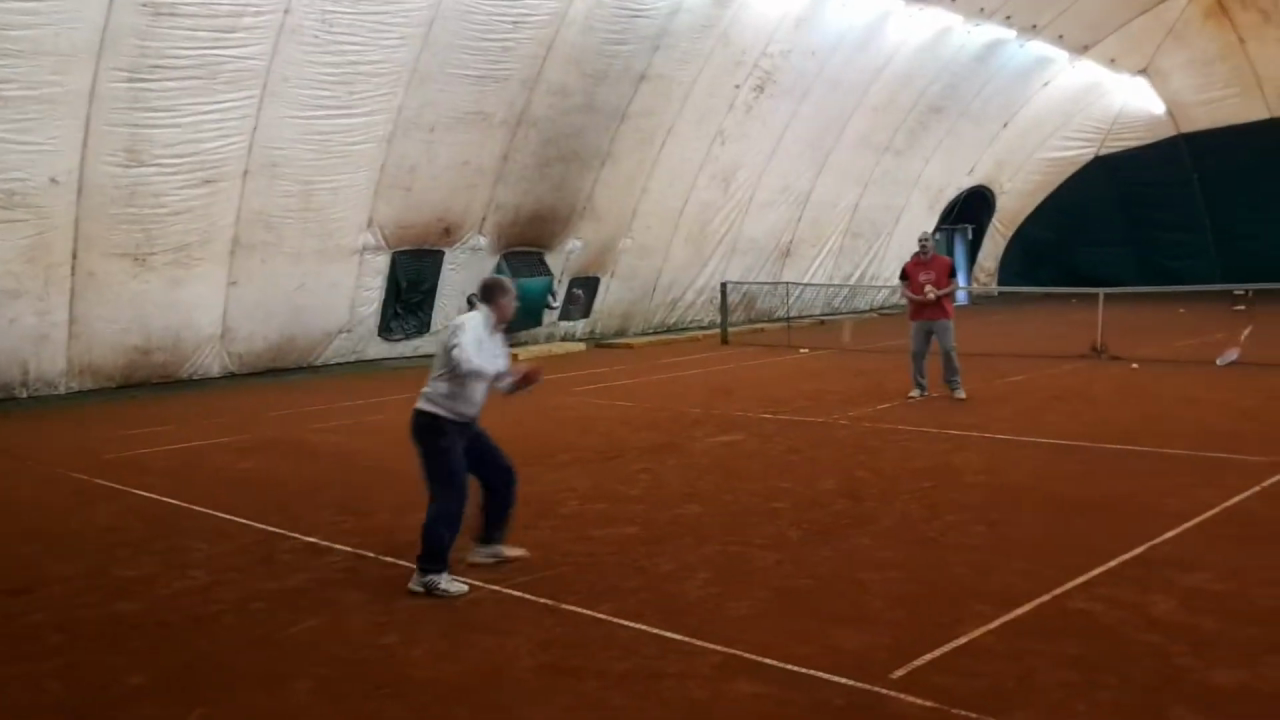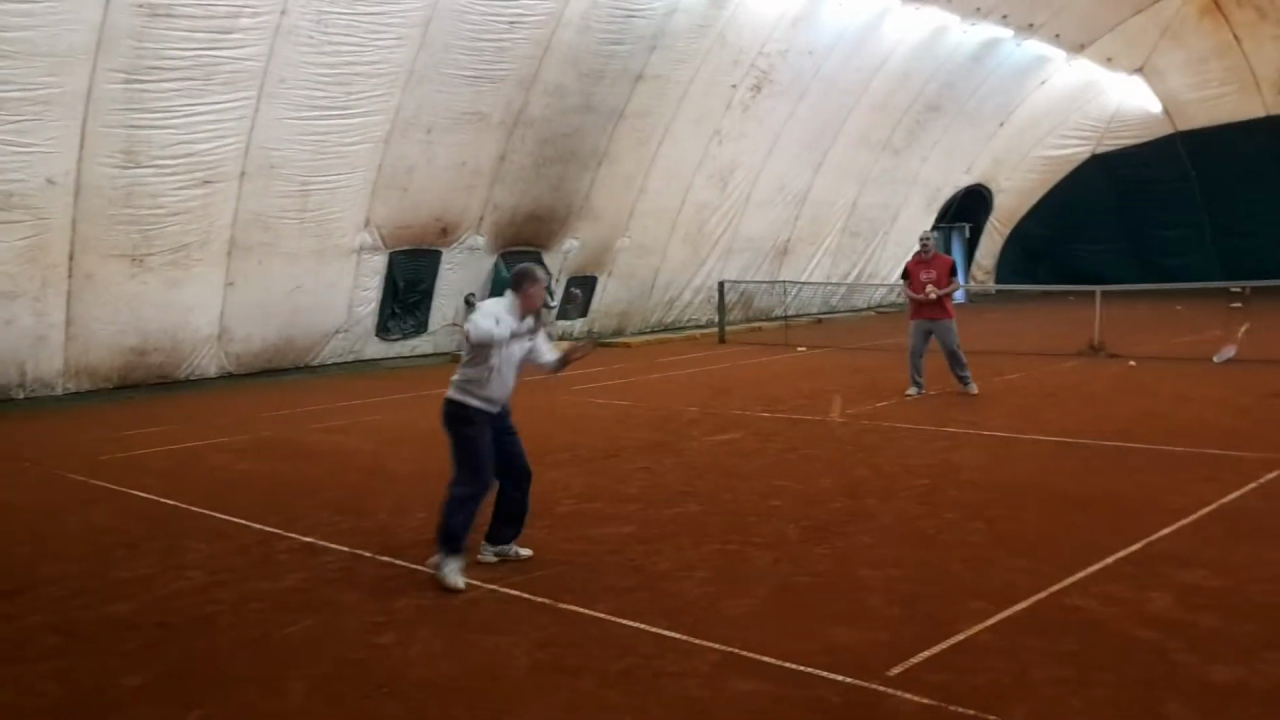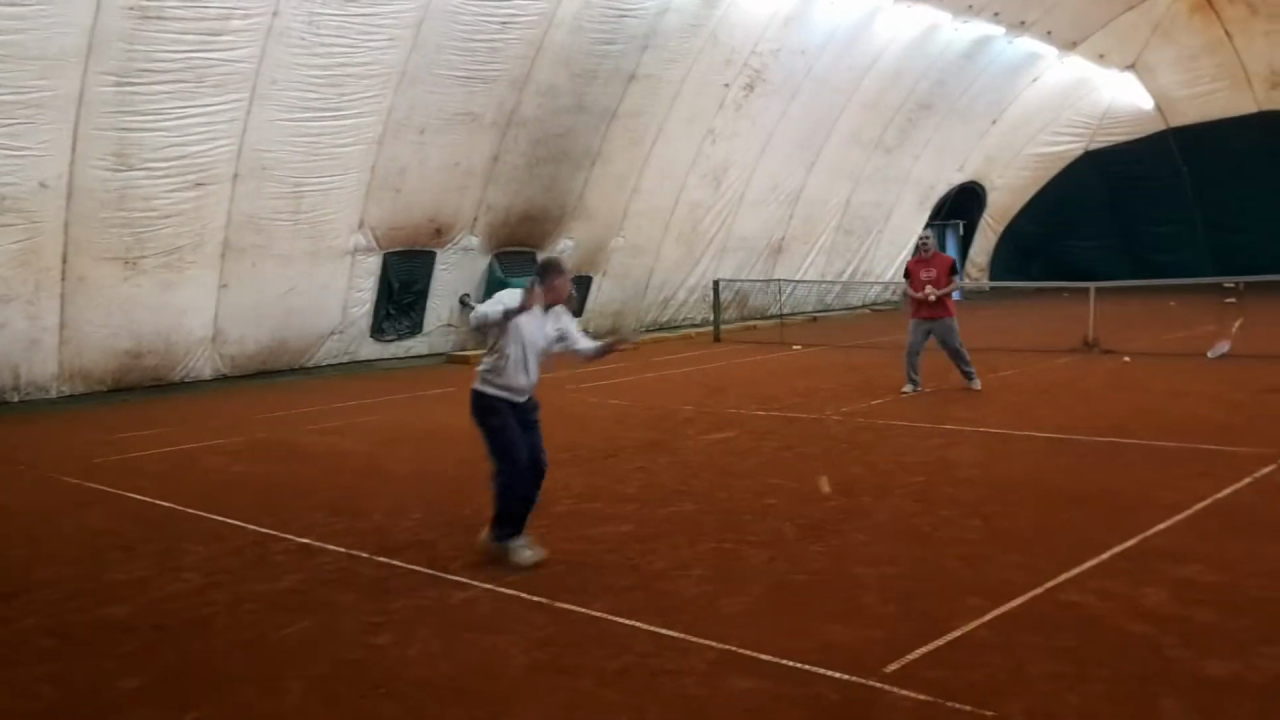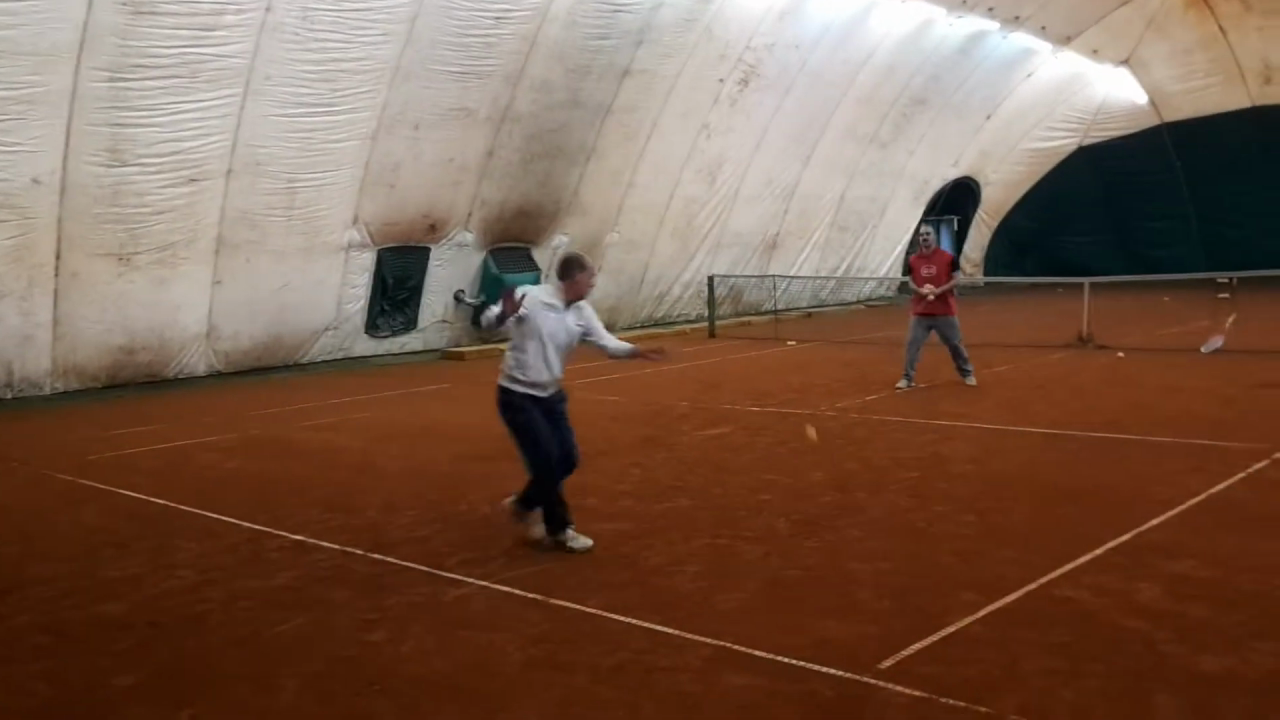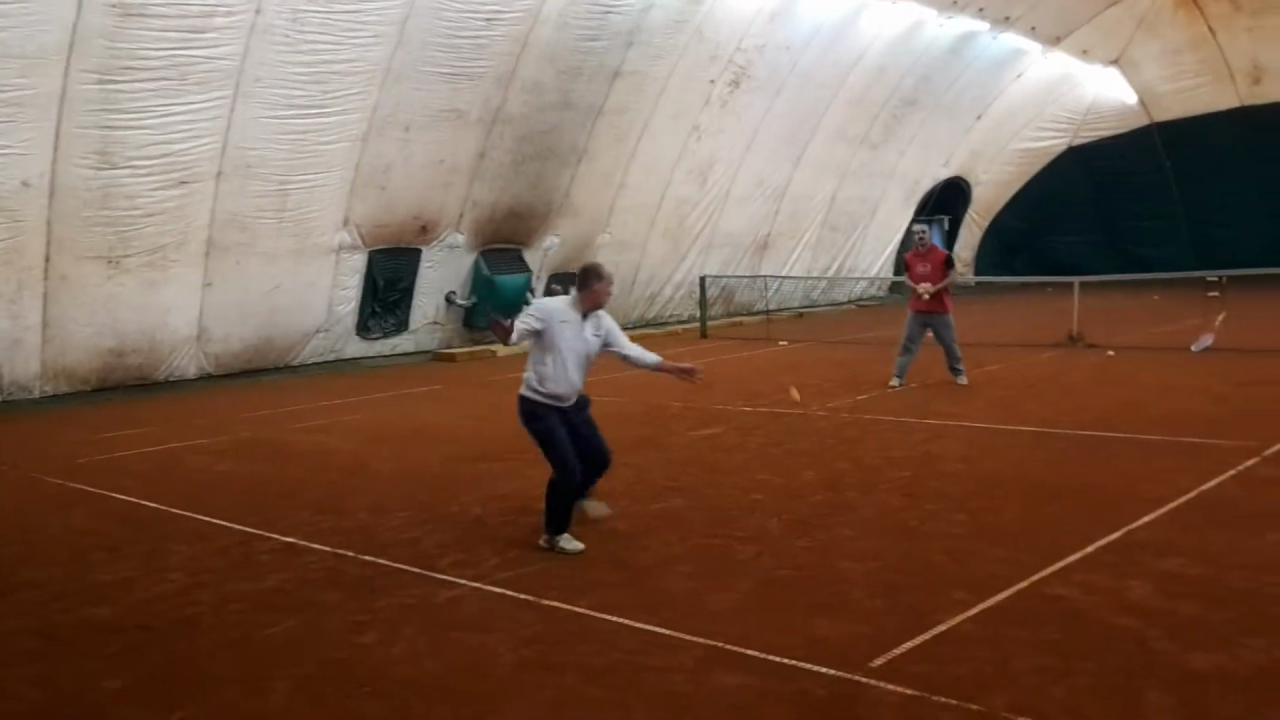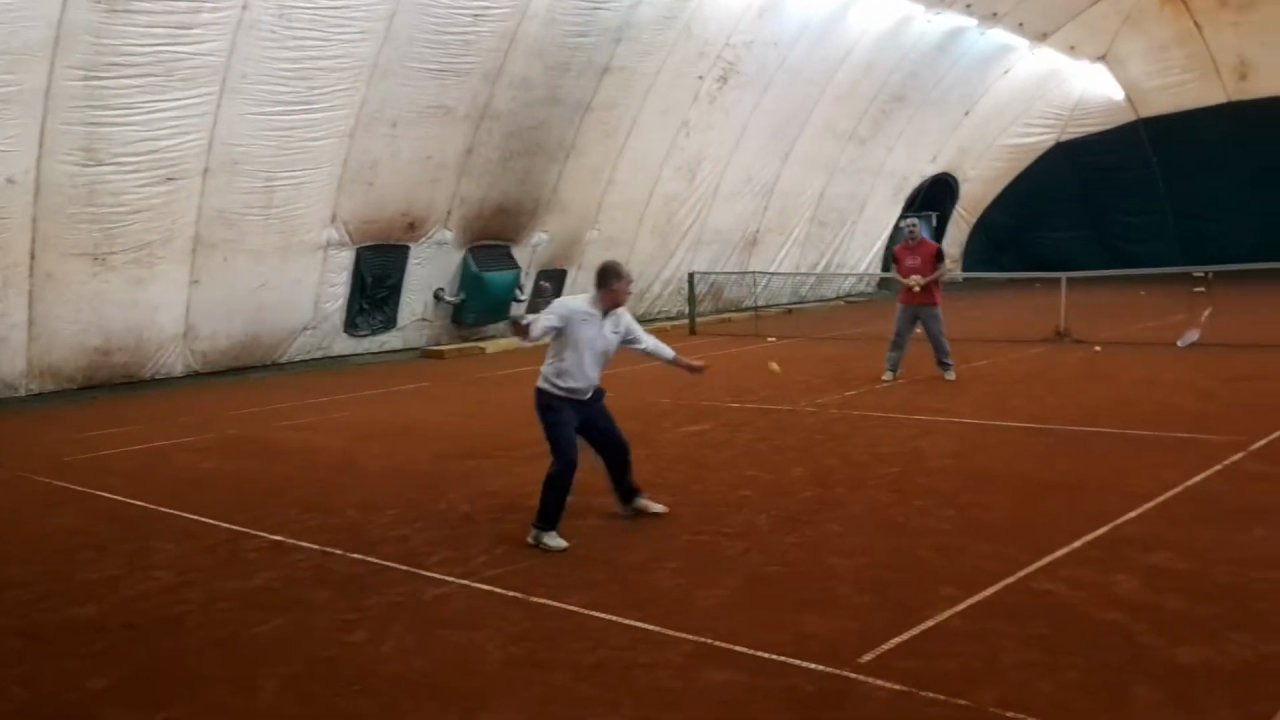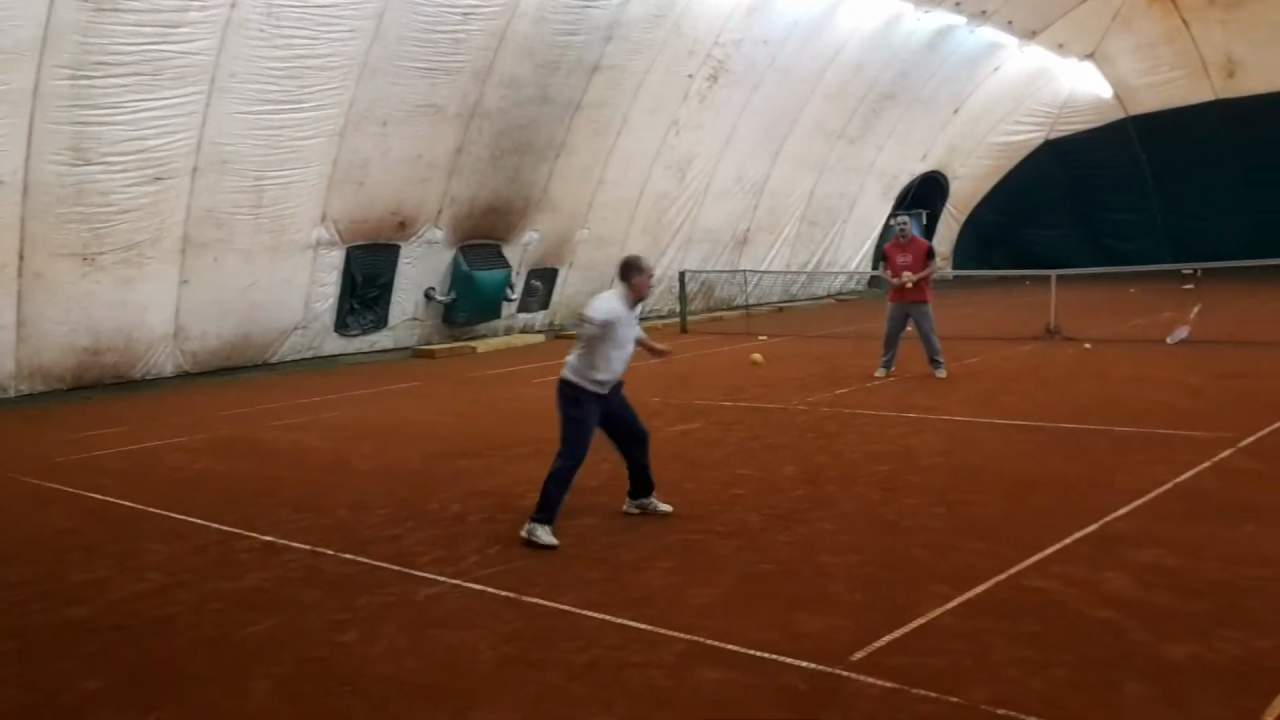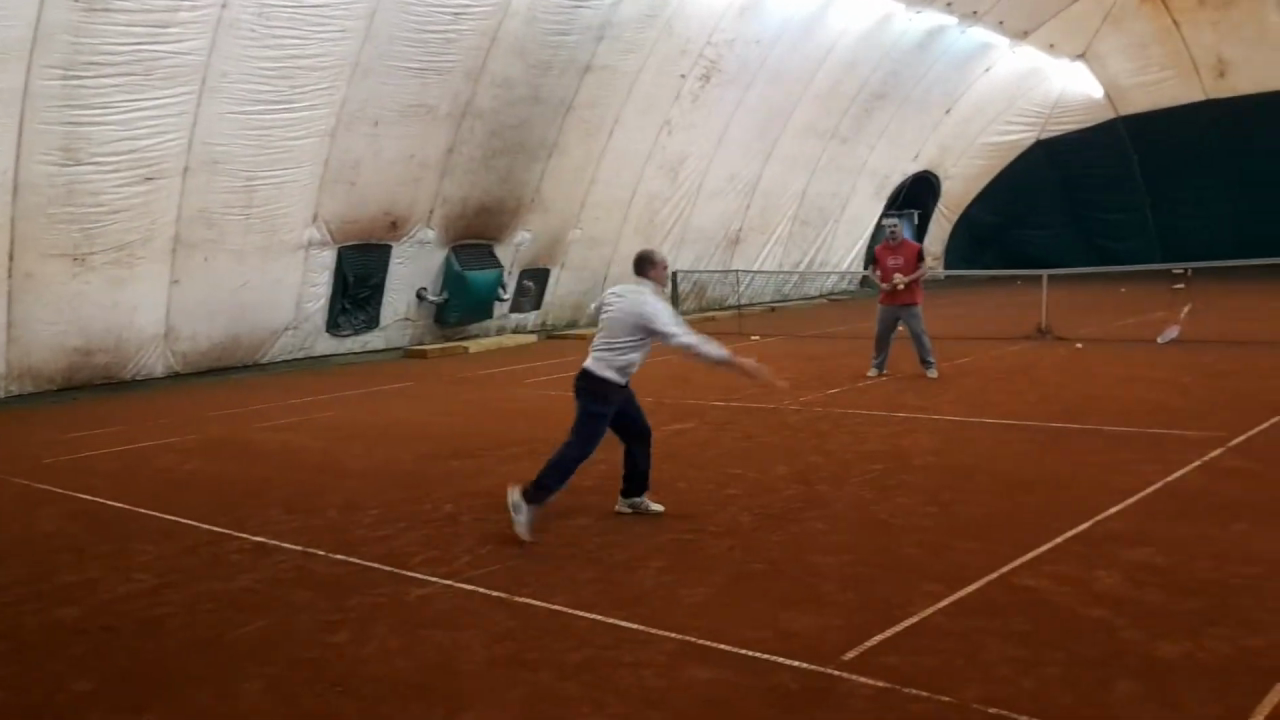
dt=0.1s
person 1, frame 1
left shoulder: (495, 338)
right shoulder: (469, 325)
left elbow: (501, 382)
right elbow: (464, 364)
left wrist: (519, 379)
right wrist: (506, 368)
left hip: (463, 422)
right hip: (435, 421)
left knee: (501, 476)
right knee: (450, 495)
left ankle: (488, 545)
right ankle: (429, 574)
person 1, frame 2
left shoulder: (529, 325)
right shoulder: (490, 309)
left elbow: (548, 362)
right elbow: (475, 334)
left wrist: (566, 356)
right wrist: (520, 331)
left hip: (495, 411)
right hip: (466, 409)
left knee: (518, 476)
right knee: (473, 482)
left ankle: (499, 543)
right ankle: (448, 556)
person 1, frame 3
left shoulder: (559, 317)
right shoulder: (510, 299)
left elbow: (582, 346)
right elbow: (481, 317)
left wrist: (605, 347)
right wrist: (517, 310)
left hip: (522, 401)
right hip: (491, 398)
left knee: (535, 468)
right knee: (514, 467)
left ankle: (502, 532)
right ankle: (506, 538)
person 1, frame 4
left shoulder: (582, 313)
right shoulder: (529, 296)
left elbow: (607, 343)
right elbow: (489, 320)
left wrist: (638, 351)
right wrist: (505, 313)
left hip: (549, 395)
right hip: (517, 395)
left knee: (567, 459)
right knee: (546, 461)
left ankle: (523, 504)
right ankle: (559, 530)
person 1, frame 5
left shoulder: (602, 322)
right shoulder: (546, 309)
left elbow: (630, 350)
right elbow: (514, 334)
left wrist: (671, 368)
right wrist: (505, 333)
left hip: (571, 404)
right hip: (538, 405)
left knee: (599, 458)
right knee: (567, 468)
left ankle: (575, 497)
right ankle: (555, 534)
person 1, frame 6
left shoulder: (621, 319)
right shoulder: (567, 307)
left elbow: (646, 342)
right elbow: (534, 332)
left wrist: (683, 362)
right wrist: (524, 331)
left hip: (587, 397)
right hip: (554, 398)
left knee: (617, 448)
right knee: (566, 461)
left ankle: (630, 499)
right ankle: (542, 530)
person 1, frame 7
left shoulder: (631, 308)
right shoulder: (607, 305)
right elbow: (590, 322)
left wrist: (646, 342)
right wrist: (589, 332)
left hip: (607, 390)
right hip: (582, 393)
left knee: (636, 440)
right knee: (571, 457)
left ankle: (641, 498)
right ankle: (538, 524)
person 1, frame 8
left shoulder: (614, 294)
right shoulder: (650, 306)
right elbow: (686, 340)
right wrist: (735, 362)
left hip: (611, 383)
right hip: (599, 386)
left knee: (640, 435)
right knee: (579, 448)
left ankle: (633, 497)
right ankle: (527, 500)
